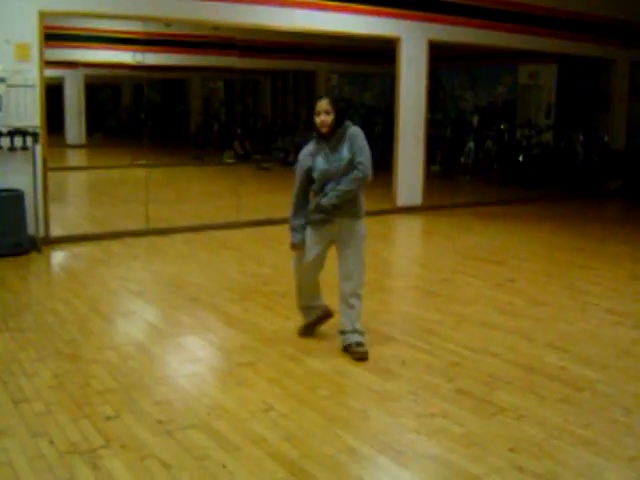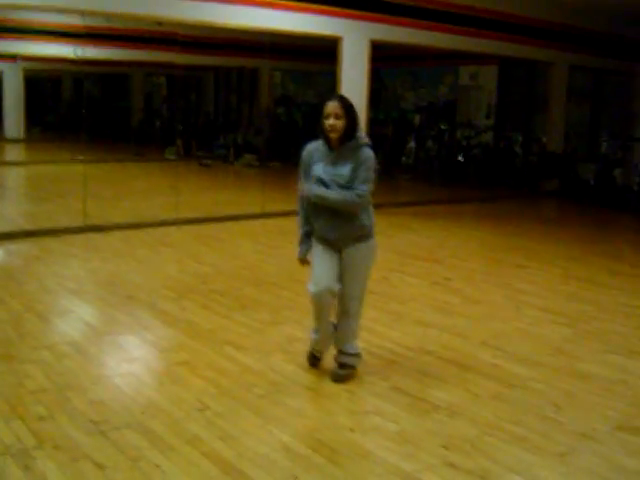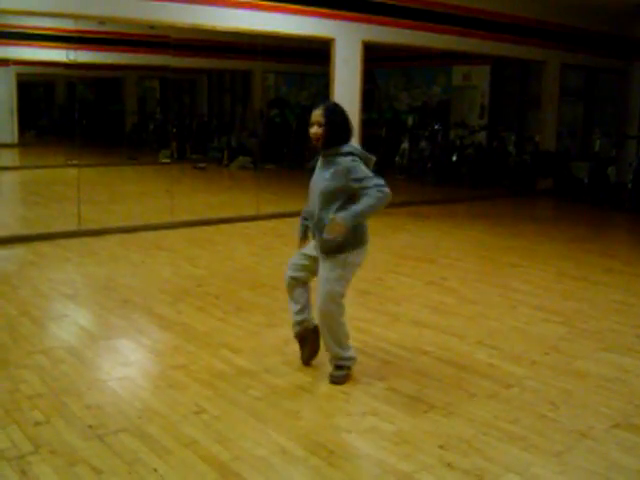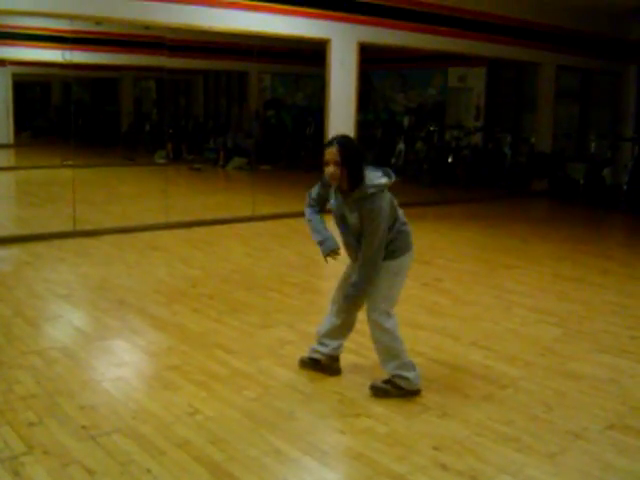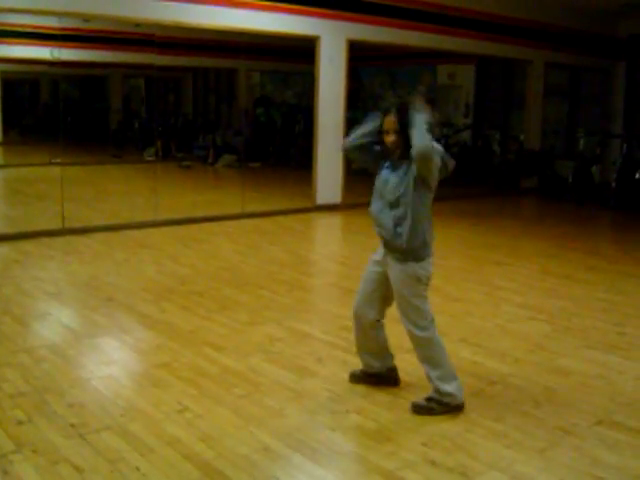
dt=1s
person 1, frame 1
left shoulder: (354, 135)
right shoulder: (309, 153)
left elbow: (363, 172)
right elbow: (300, 194)
left wrist: (329, 198)
right wrist: (296, 232)
left hip: (349, 221)
right hip: (316, 221)
left knee: (351, 279)
right knee: (303, 268)
left ankle: (352, 335)
right ankle: (314, 312)
person 1, frame 2
left shoulder: (364, 155)
right shoulder: (312, 152)
left elbow: (356, 200)
right elbow: (305, 200)
left wrist: (315, 193)
right wrist: (304, 243)
left hip: (358, 239)
right hip: (324, 238)
left knee: (351, 298)
right knee: (322, 290)
left ankle: (347, 356)
right ankle: (319, 344)
person 1, frame 3
left shoulder: (349, 162)
right shoulder: (325, 156)
left elbow: (380, 192)
left wrist: (348, 218)
right wrist: (305, 224)
left hip: (344, 247)
right hip: (320, 241)
left knee: (327, 306)
right knee: (295, 272)
left ankle: (342, 360)
right ankle: (307, 330)
person 1, frame 4
left shoulder: (374, 199)
right shoulder: (332, 182)
left elbow: (372, 249)
right elbow: (311, 206)
left wrist: (358, 286)
right wrist: (323, 238)
left hip: (391, 253)
right hip: (362, 251)
left knee: (378, 314)
right knee: (342, 300)
left ankle: (405, 379)
right ankle: (325, 354)
person 1, frame 5
left shoulder: (424, 163)
right shoulder: (385, 159)
left elbow: (426, 149)
right elbow: (350, 146)
left wrist: (420, 116)
right wrist: (377, 120)
left hip: (410, 258)
right hip: (385, 251)
left knee: (419, 327)
right knee: (364, 313)
left ankle: (448, 394)
right ankle: (379, 368)
